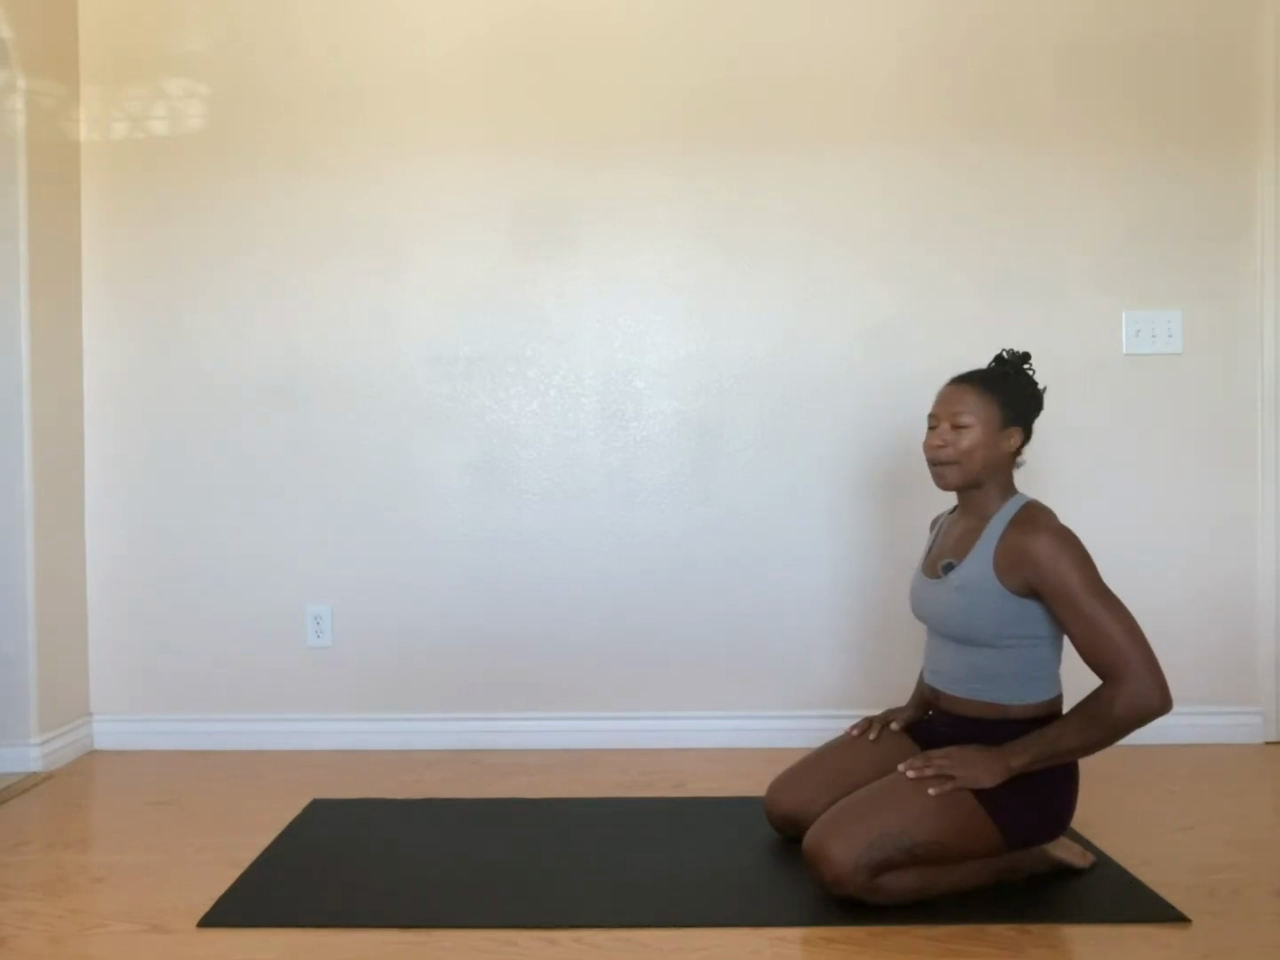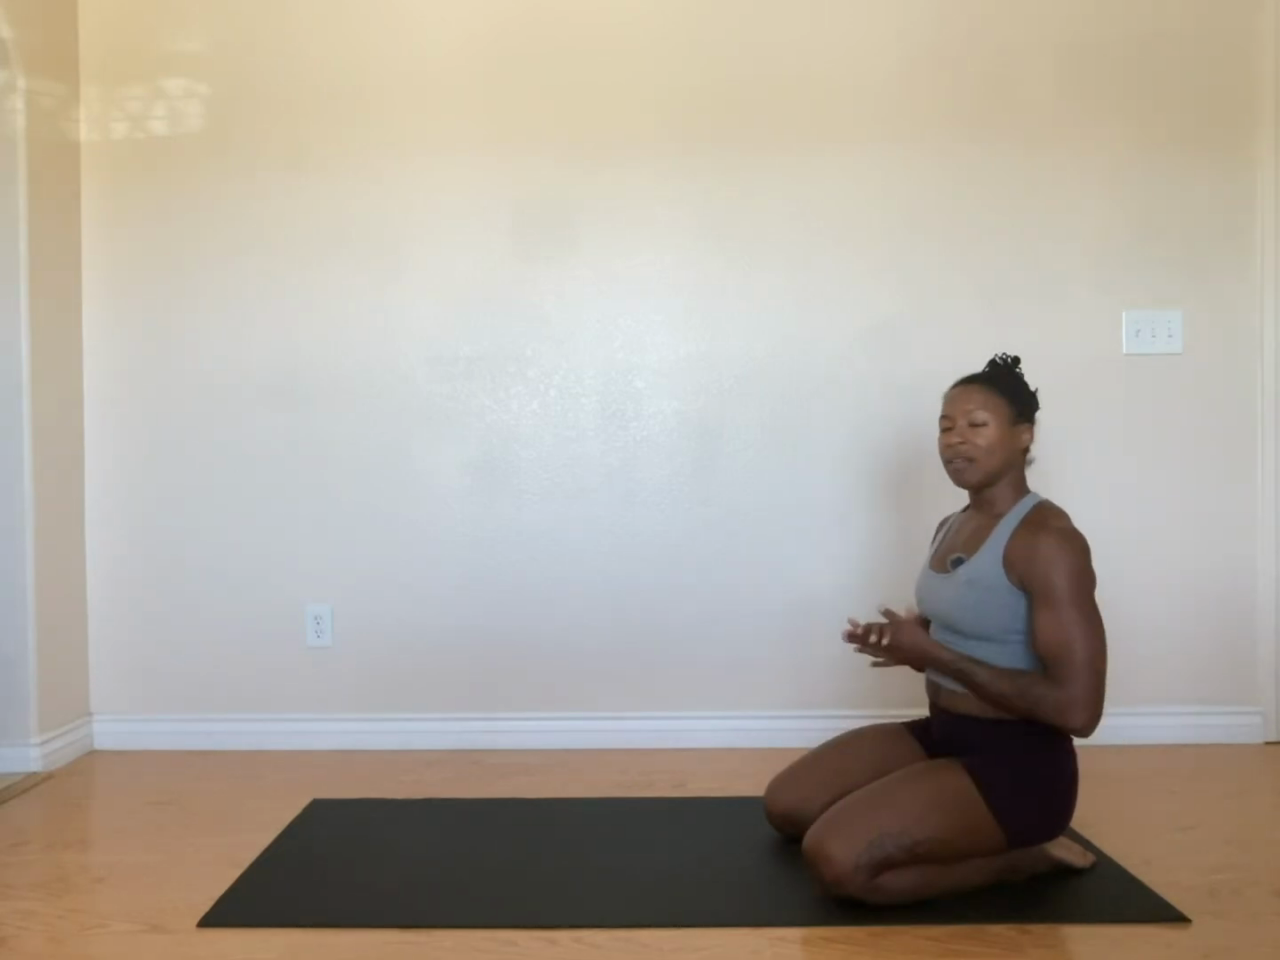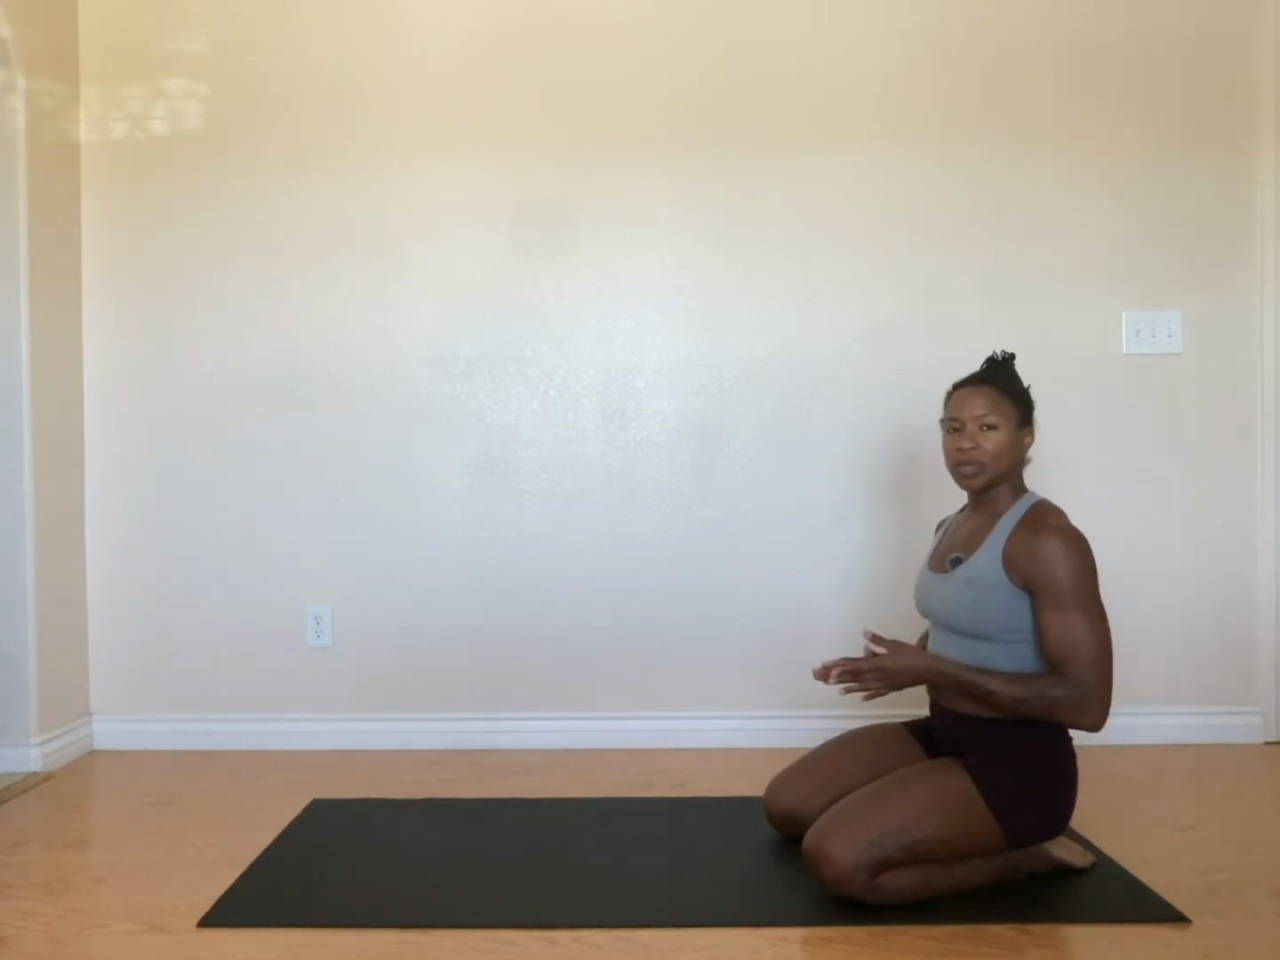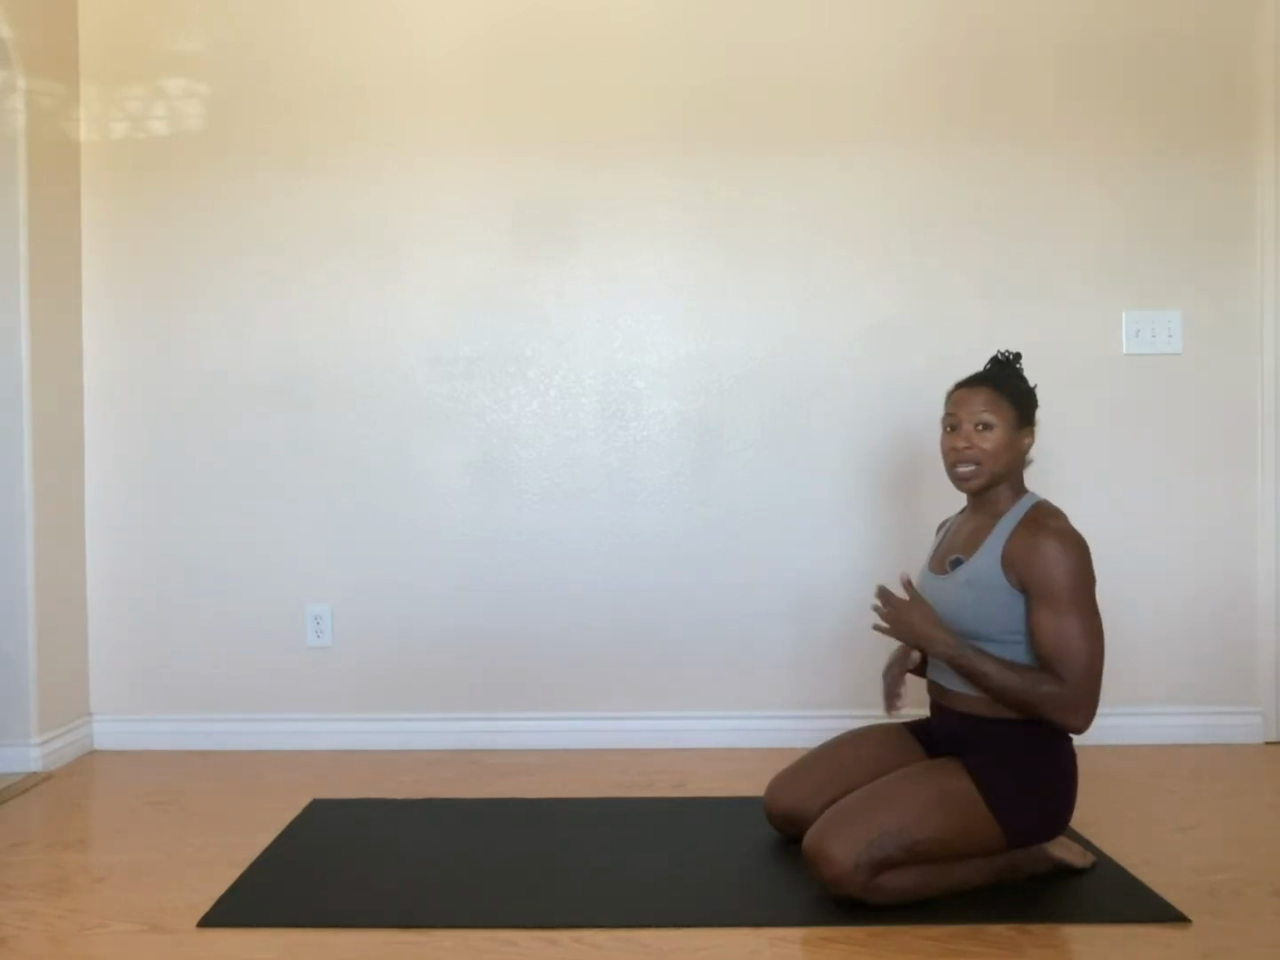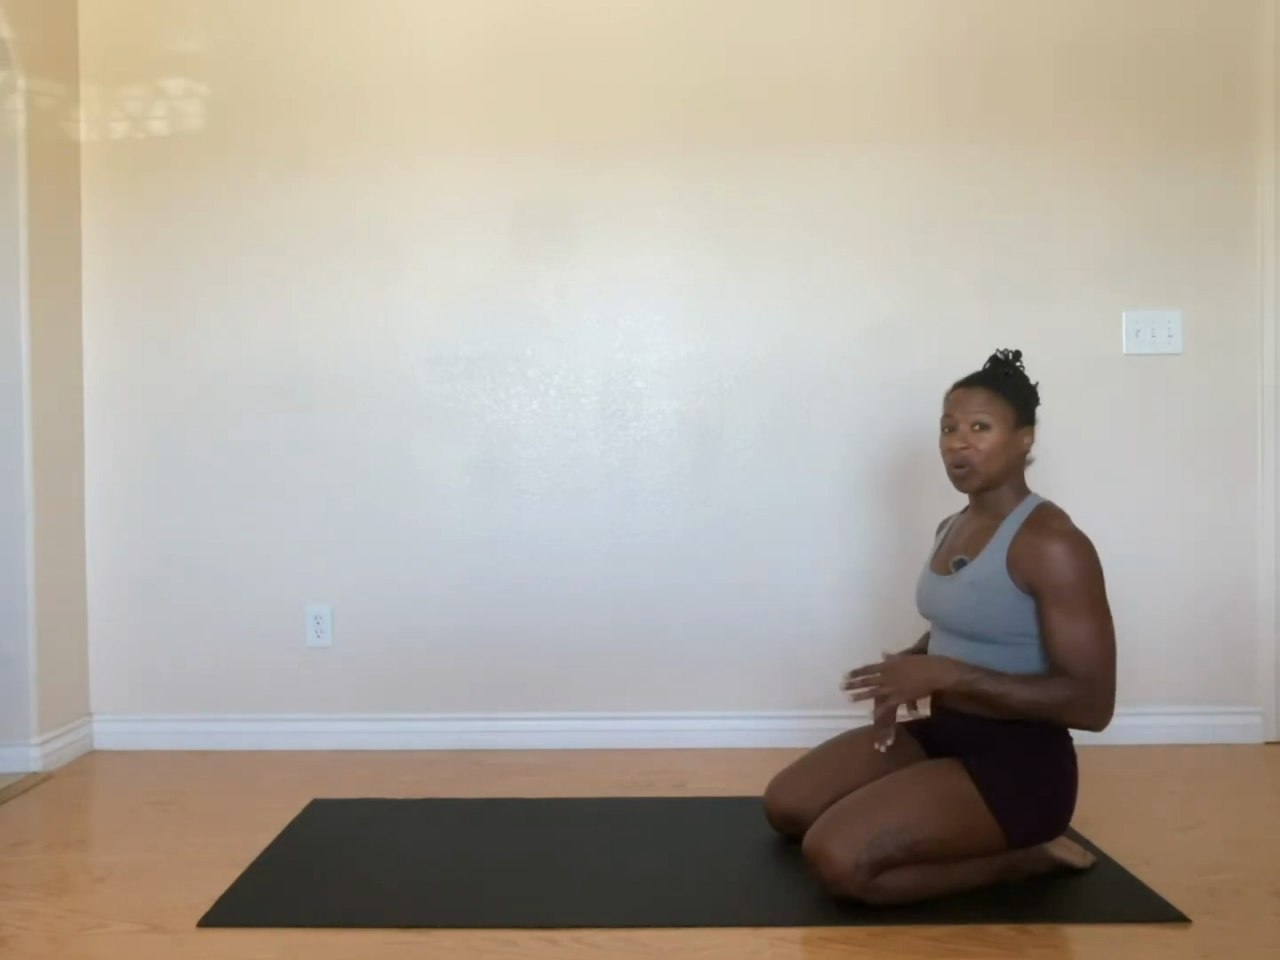
dt=0.4s
person 1, frame 1
left shoulder: (1036, 541)
right shoulder: (946, 527)
left elbow: (1142, 691)
left wrist: (1005, 762)
right wrist: (915, 706)
left hip: (1015, 769)
right hip: (942, 733)
left knee: (839, 859)
right knee: (786, 807)
left ankle: (1030, 857)
right ankle: (974, 836)
person 1, frame 2
left shoulder: (1047, 539)
right shoulder: (953, 528)
left elbow: (1077, 707)
left wrist: (933, 653)
right wrist: (895, 639)
left hip: (1017, 764)
right hip: (941, 733)
left knee: (839, 859)
right knee: (786, 805)
left ankle: (1029, 856)
right ankle: (982, 836)
person 1, frame 3
left shoulder: (1047, 539)
right shoulder: (952, 527)
left elbow: (1088, 702)
left wrist: (933, 670)
right wrist: (895, 664)
left hip: (1018, 764)
right hip: (941, 733)
left knee: (838, 859)
right knee: (785, 805)
left ankle: (1029, 856)
right ankle: (977, 835)
person 1, frame 4
left shoulder: (1047, 541)
right shoulder: (955, 528)
left elbow: (1075, 705)
left wrist: (935, 640)
right wrist: (913, 653)
left hip: (1018, 764)
right hip: (943, 733)
left knee: (839, 858)
right knee: (786, 804)
left ankle: (1029, 856)
right ankle: (983, 835)
person 1, frame 5
left shoulder: (1051, 543)
right shoulder: (953, 528)
left elbow: (1093, 702)
left wrist: (946, 674)
right wrist: (905, 671)
left hip: (1019, 764)
right hip: (943, 733)
left knee: (838, 859)
right knee: (785, 805)
left ankle: (1029, 856)
right ankle: (981, 835)
